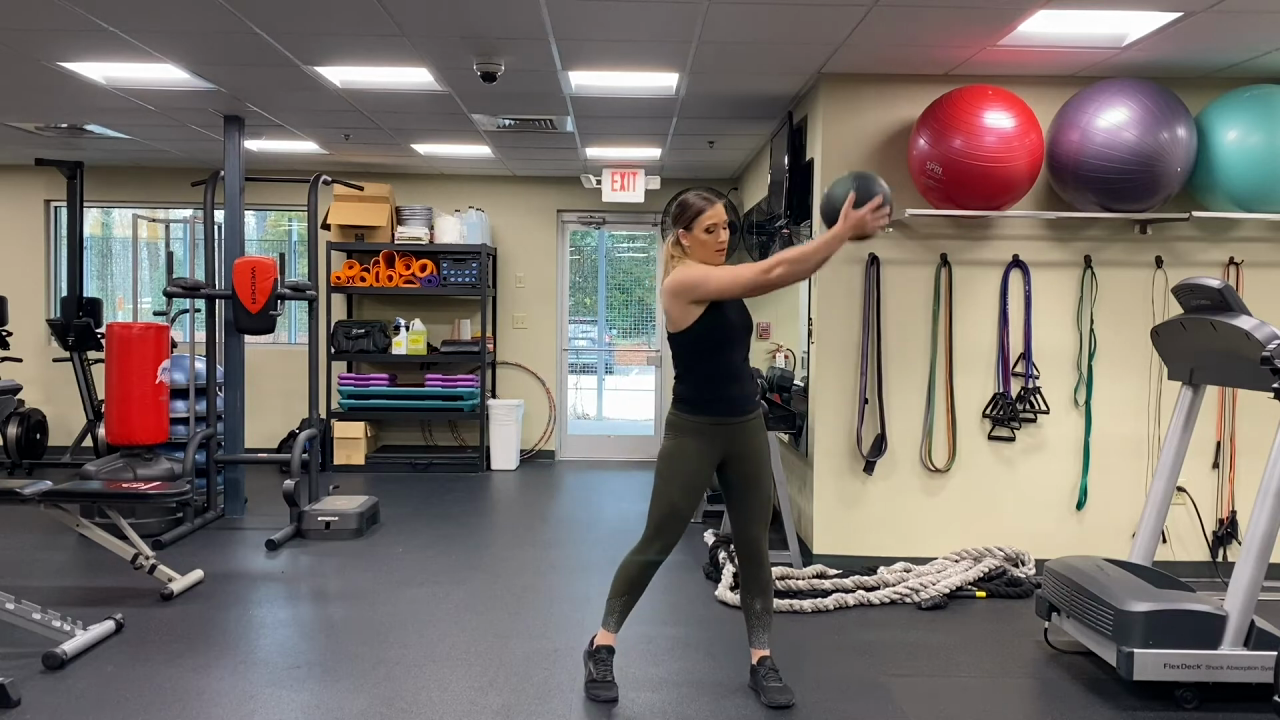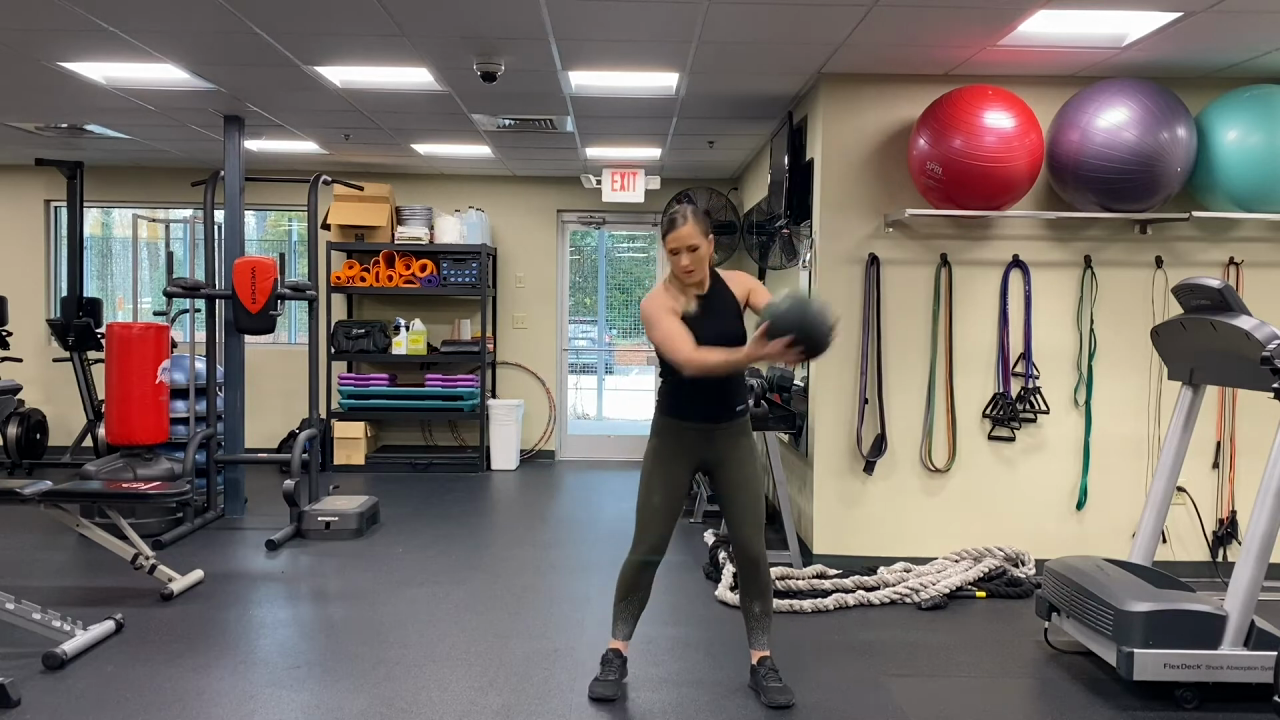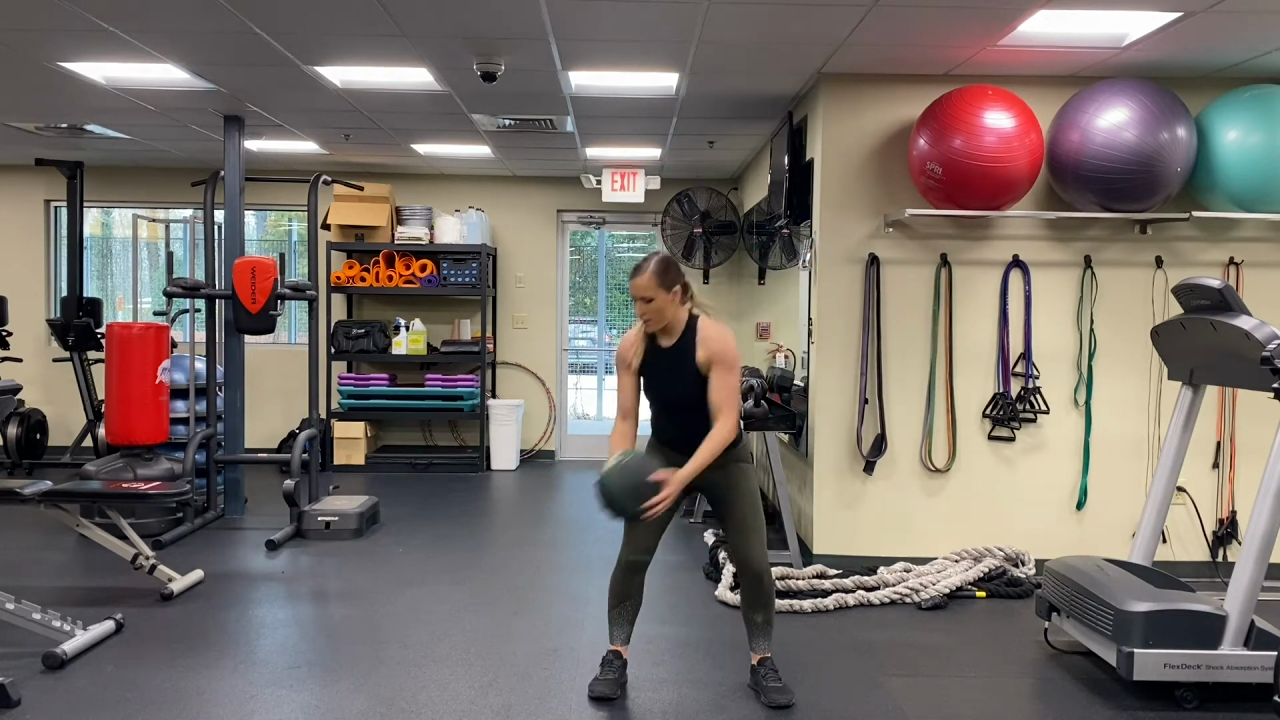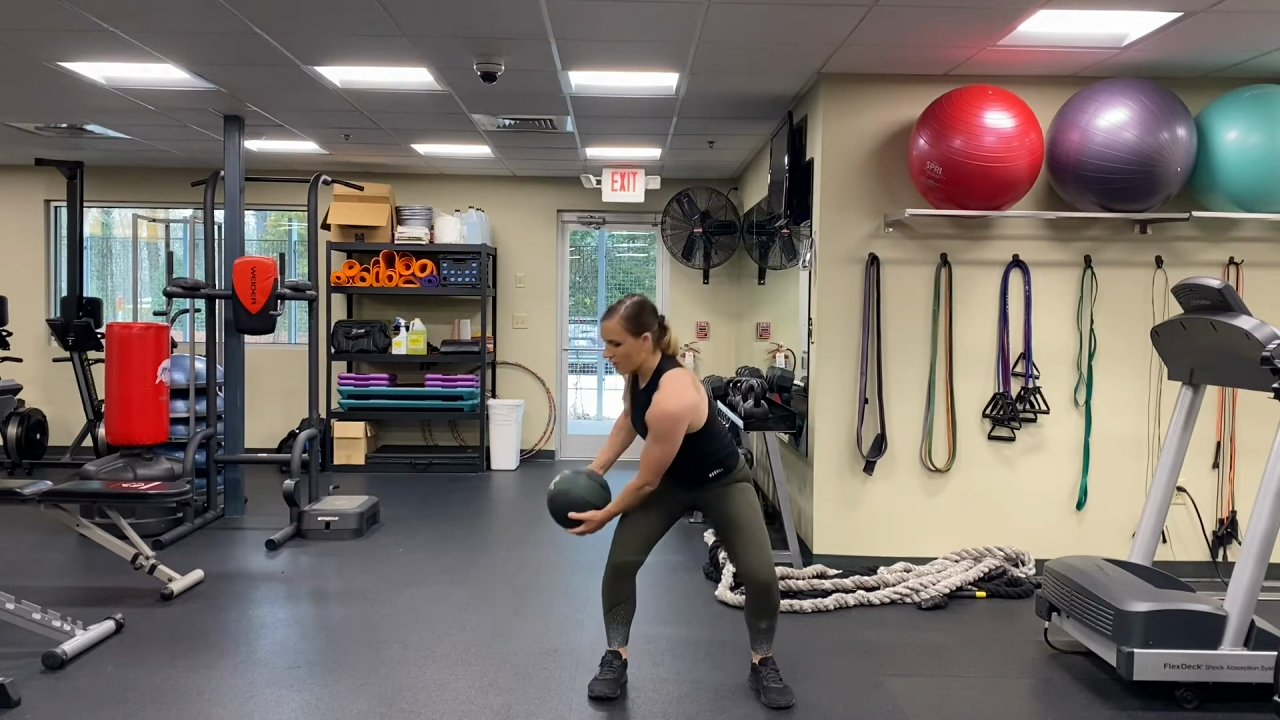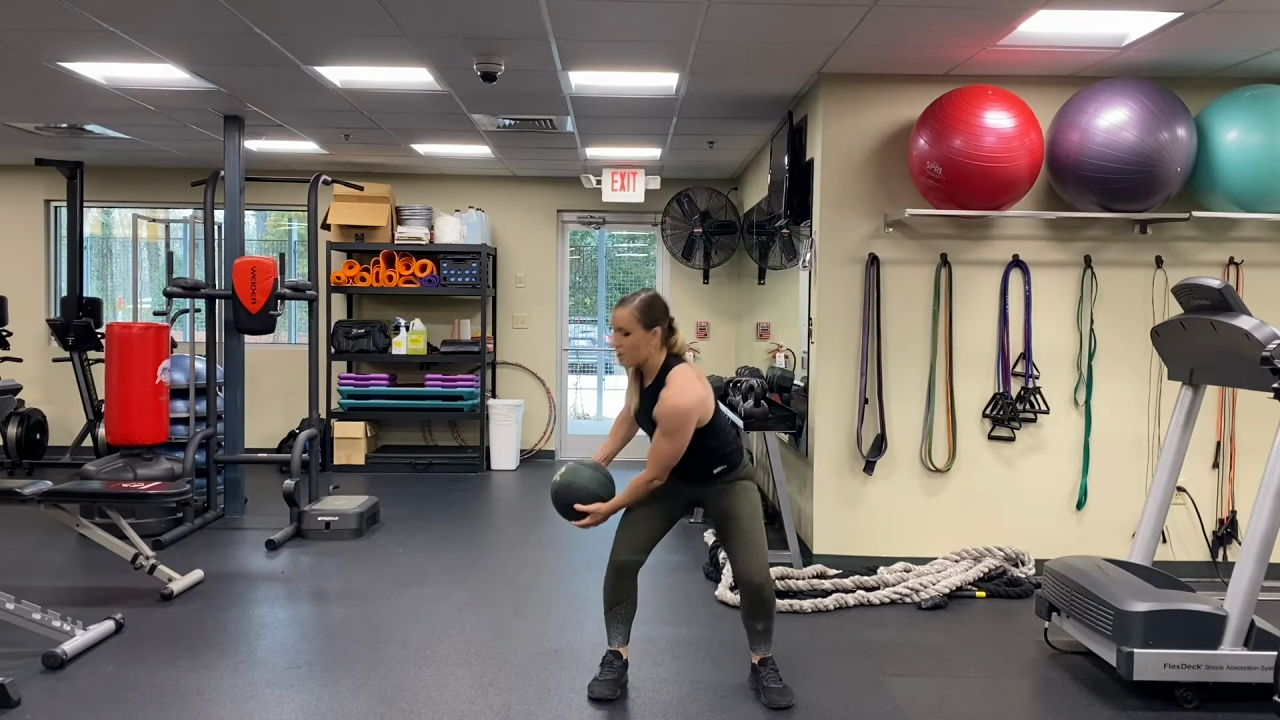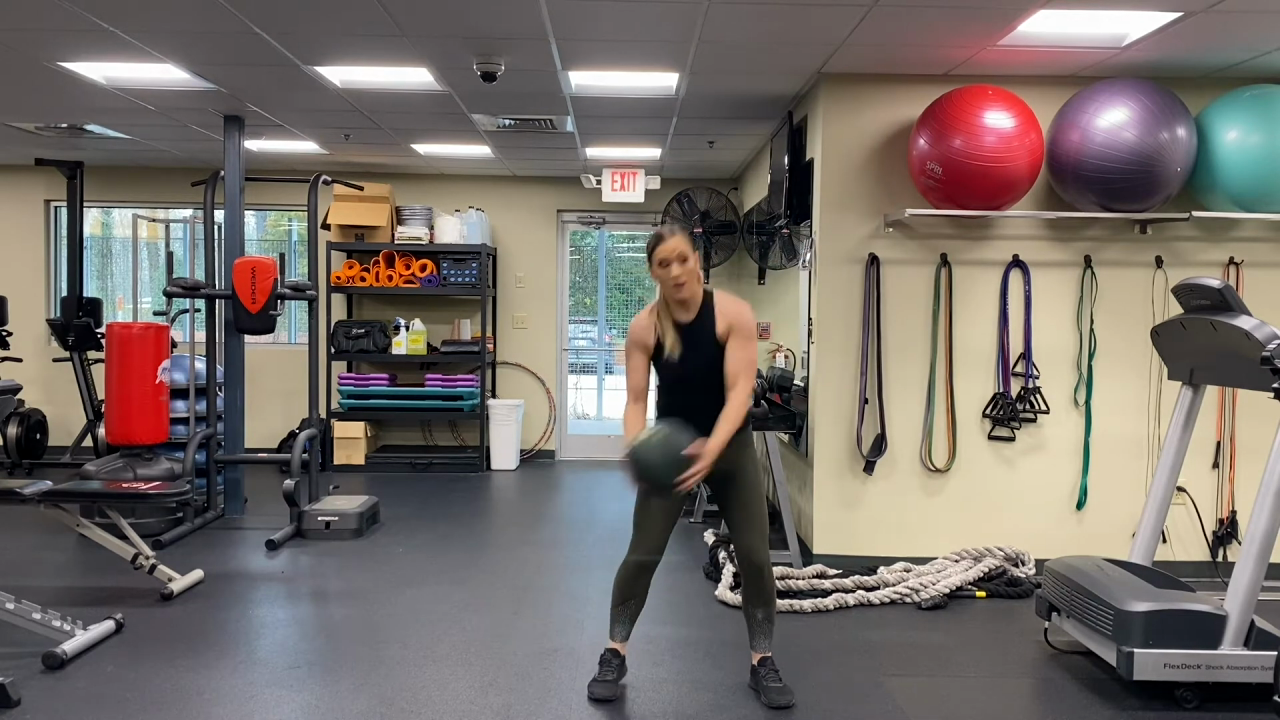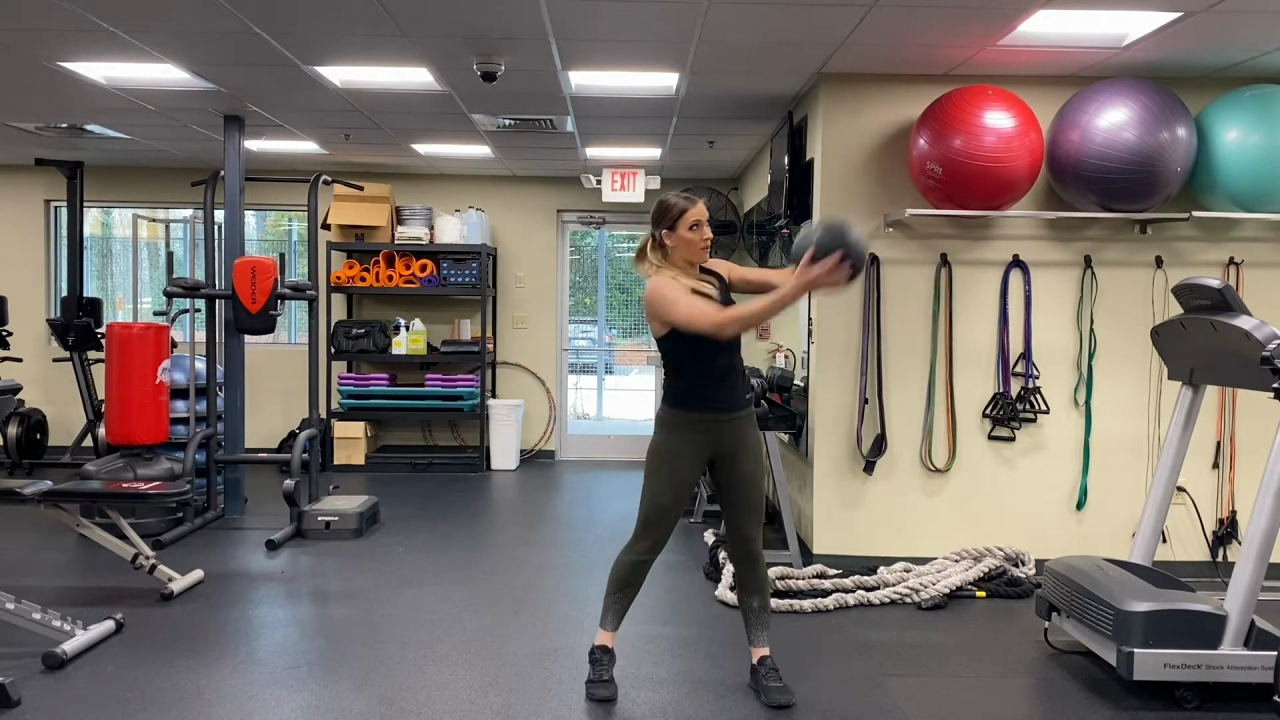
dt=0.2s
person 1, frame 1
left shoulder: (724, 281)
right shoulder: (685, 281)
left elbow: (787, 272)
right elbow: (771, 269)
left wrist: (844, 231)
right wrist: (843, 230)
left hip: (746, 427)
right hip: (694, 431)
left knee: (753, 546)
right knee: (656, 544)
left ankle: (761, 659)
right ankle: (602, 644)
person 1, frame 2
left shoulder: (737, 283)
right shoulder: (658, 303)
right elbow: (691, 361)
right wrist: (749, 354)
left hip: (732, 432)
right hip: (676, 435)
left knee: (752, 548)
right knee: (648, 550)
left ankle: (761, 660)
right ankle: (615, 652)
person 1, frame 3
left shoulder: (715, 339)
right shoulder: (632, 347)
left elbow: (726, 425)
right elbow: (626, 418)
left wrist: (683, 479)
left hip: (722, 461)
right hip: (666, 455)
left knee: (754, 563)
right knee: (633, 556)
left ankle: (762, 661)
right ankle: (616, 655)
person 1, frame 4
left shoulder: (673, 398)
right shoulder: (634, 372)
left elbow: (646, 480)
right elbow: (629, 419)
left wrist: (603, 516)
right wrist: (592, 472)
left hip: (721, 482)
right hip: (668, 480)
left knee: (761, 576)
right knee: (621, 562)
left ankle: (762, 662)
right ankle: (616, 657)
person 1, frame 5
left shoulder: (680, 395)
right shoulder: (641, 368)
left elbow: (655, 474)
right elbow: (630, 415)
left wrist: (610, 508)
right wrist: (594, 464)
left hip: (725, 480)
right hip: (673, 478)
left knee: (755, 579)
right knee: (622, 561)
left ankle: (762, 662)
right ankle: (616, 657)
person 1, frame 6
left shoulder: (732, 312)
right shoulder: (645, 326)
left elbow: (740, 392)
right elbow: (636, 401)
left wrist: (714, 447)
right wrist: (636, 447)
left hip: (730, 446)
left knee: (755, 557)
right knee: (643, 555)
left ankle: (762, 660)
right ankle: (614, 653)
person 1, frame 7
left shoulder: (719, 273)
right shoulder: (661, 288)
left elbow: (775, 280)
right elbow: (721, 324)
left wrist: (817, 271)
right wrist: (797, 288)
left hip: (738, 425)
right hip: (683, 428)
left knee: (748, 545)
right knee: (646, 541)
left ankle: (761, 659)
right ankle: (603, 648)
